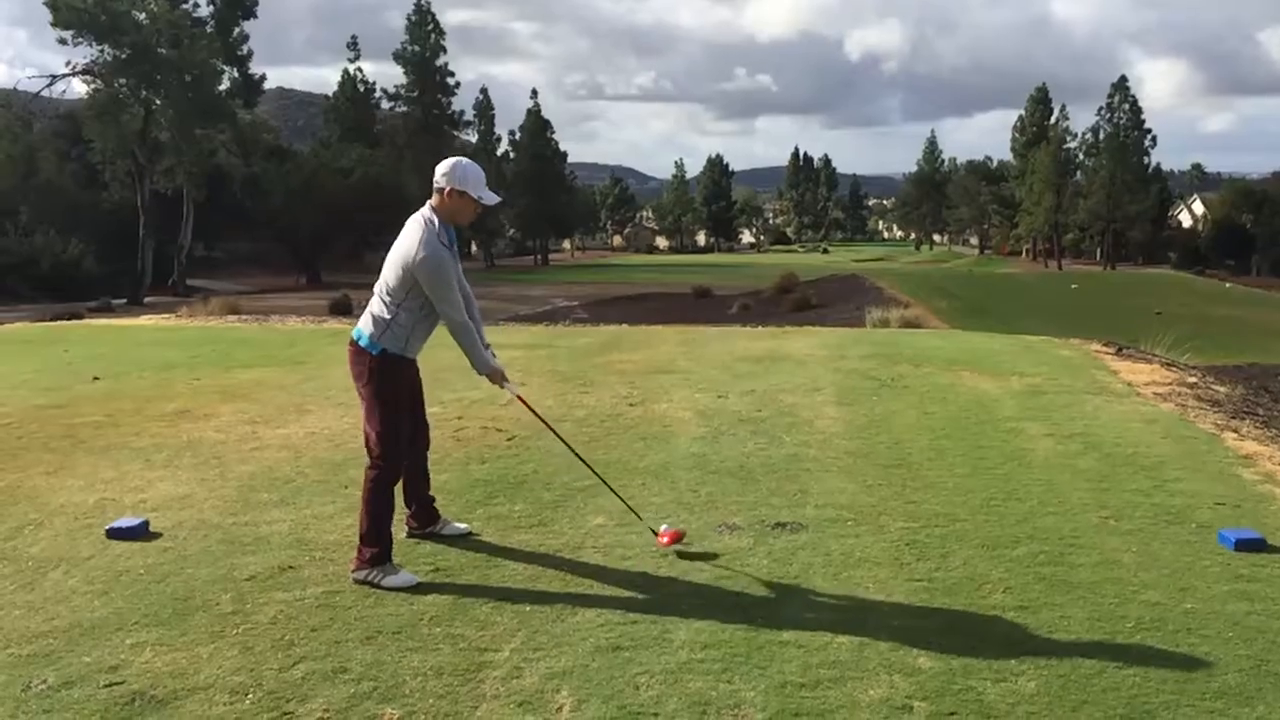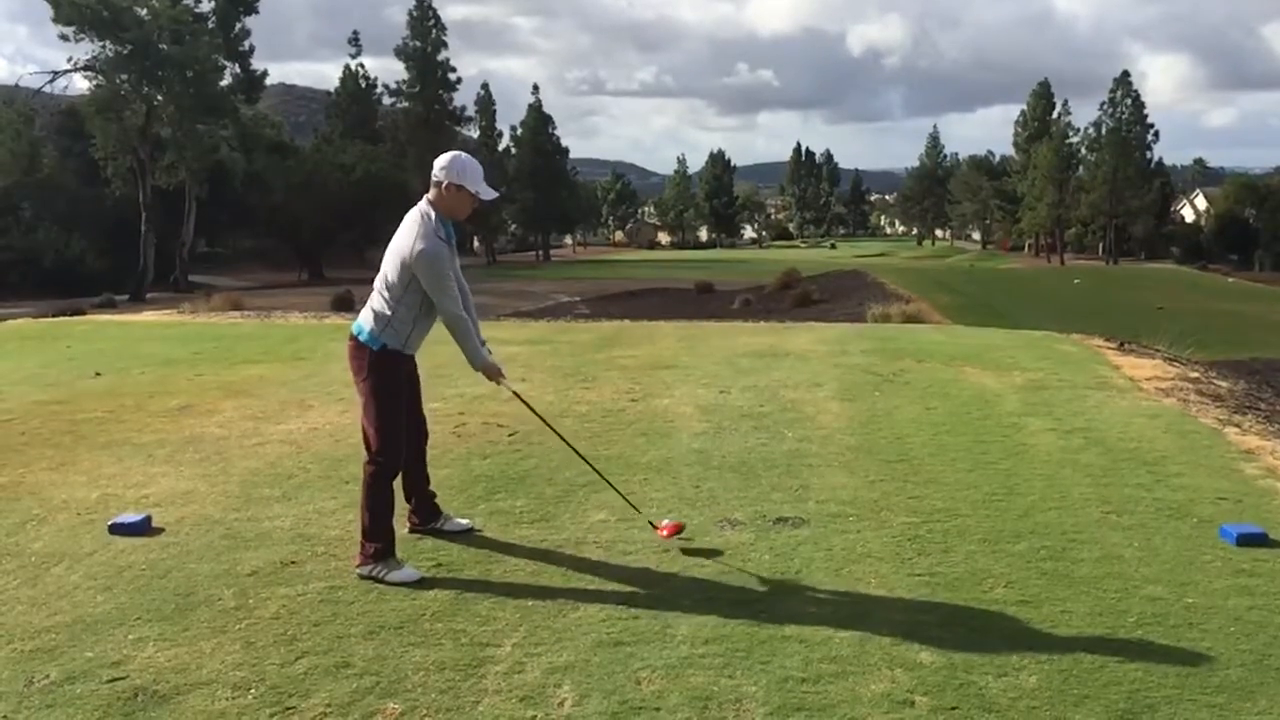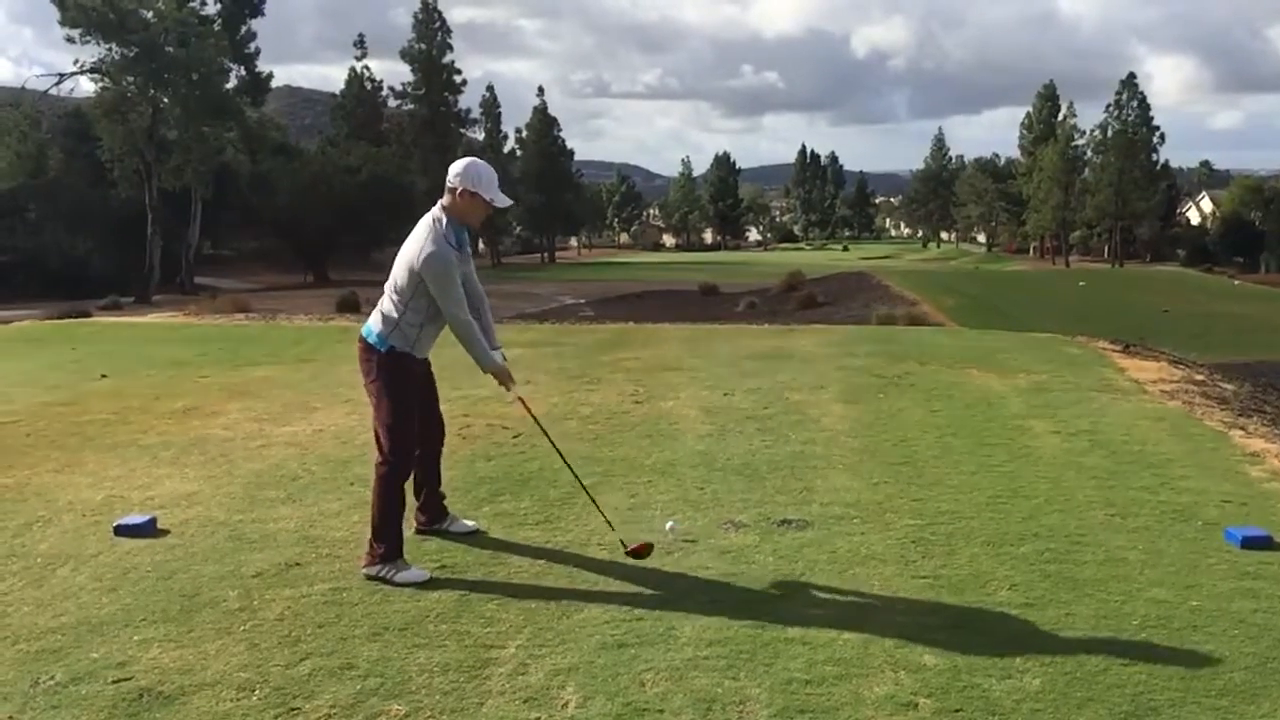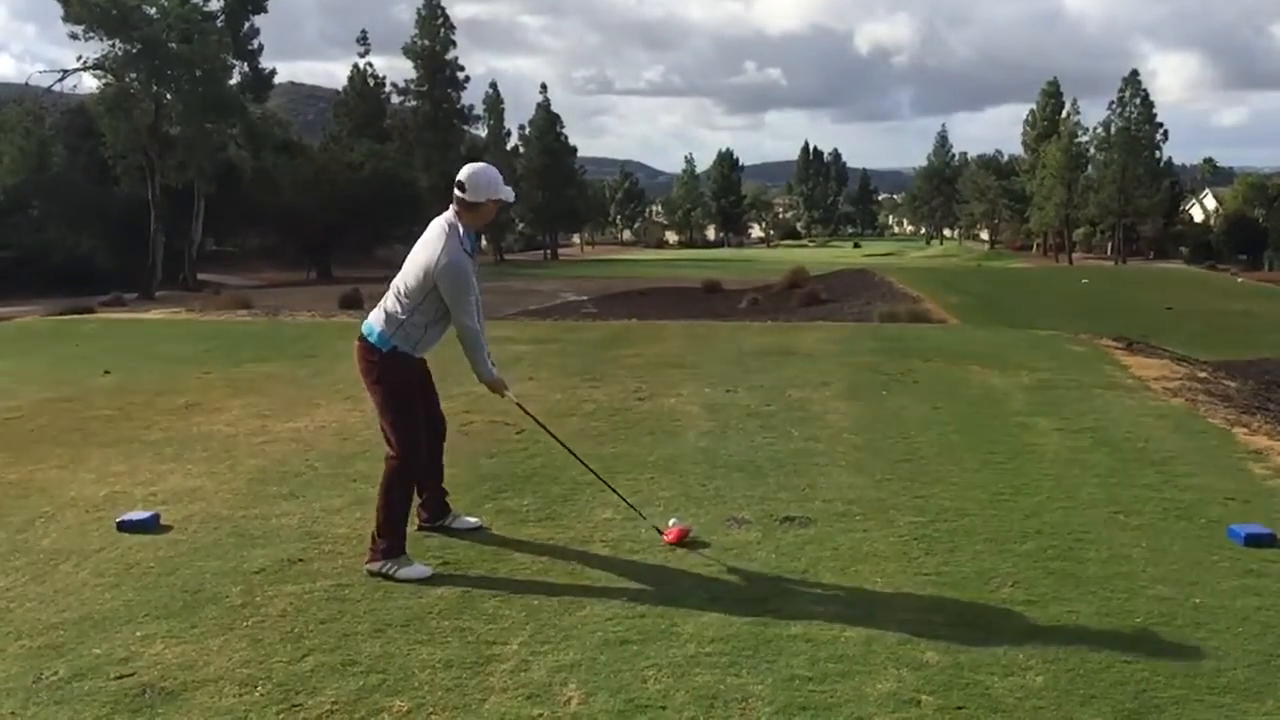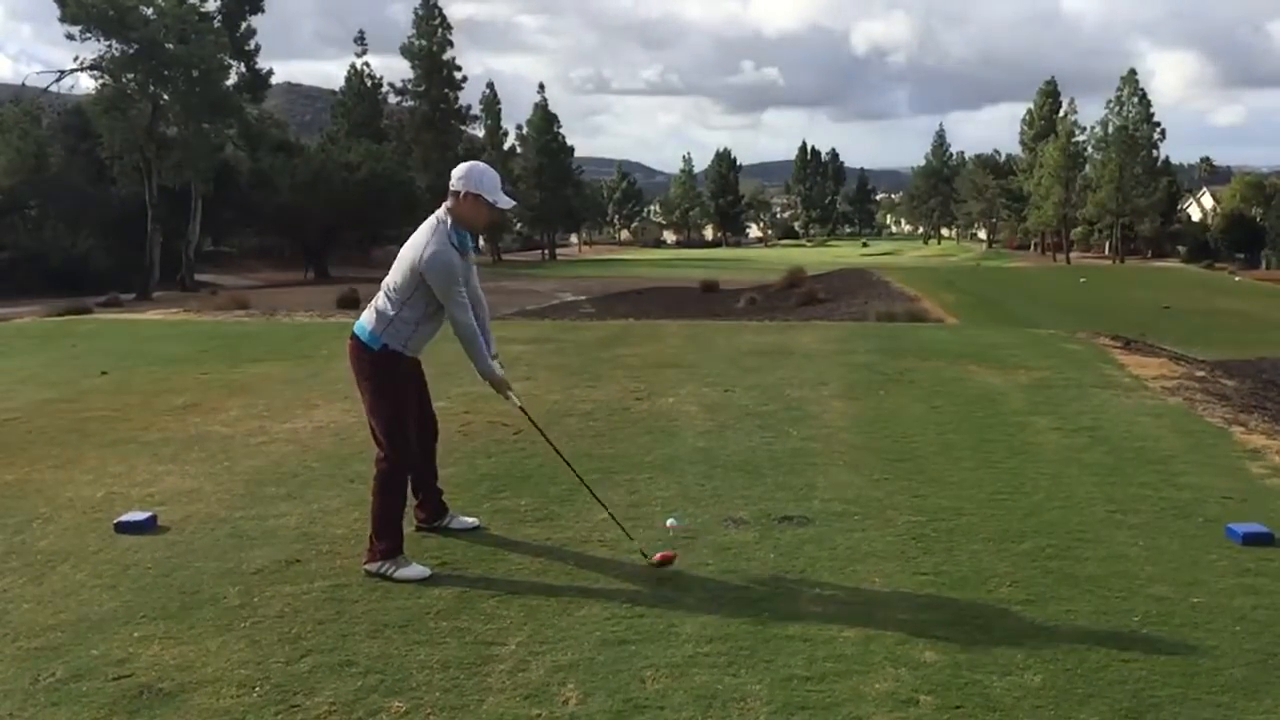
dt=1s
person 1, frame 1
left shoulder: (435, 227)
right shoulder: (429, 249)
left elbow: (463, 295)
right elbow: (455, 317)
left wrist: (486, 351)
right wrist: (485, 366)
left hip: (396, 353)
right hip: (378, 355)
left knee: (415, 438)
right knee: (388, 454)
left ankle: (423, 518)
right ankle: (370, 560)
person 1, frame 2
left shoulder: (435, 224)
right shoulder: (426, 244)
left elbow: (460, 291)
right elbow: (451, 312)
left wrist: (481, 347)
right wrist: (481, 361)
left hip: (395, 348)
right hip: (378, 351)
left knee: (413, 435)
right knee: (386, 450)
left ankle: (424, 514)
right ankle: (375, 555)
person 1, frame 3
left shoulder: (455, 231)
right shoulder: (435, 250)
left elbow: (474, 294)
right elbow: (458, 318)
left wrist: (495, 350)
right wrist: (490, 365)
left hip: (411, 351)
right hip: (387, 353)
left knee: (431, 434)
right knee: (397, 451)
left ankle: (431, 513)
right ankle: (382, 556)
person 1, frame 4
left shoulder: (451, 227)
right shoulder: (452, 258)
left elbow: (473, 307)
right elbow: (466, 325)
left wrist: (485, 362)
right wrist: (487, 374)
left hip: (403, 350)
right hip: (385, 354)
left knee: (433, 430)
right knee: (407, 448)
left ankle: (434, 511)
right ankle: (385, 552)
person 1, frame 5
left shoulder: (460, 239)
right shoulder: (438, 251)
left elbow: (476, 301)
right elbow: (461, 318)
left wrist: (492, 357)
right wrist: (488, 370)
left hip: (402, 350)
right hip: (377, 351)
left knee: (424, 432)
right knee: (398, 450)
left ankle: (431, 511)
right ankle: (382, 554)
